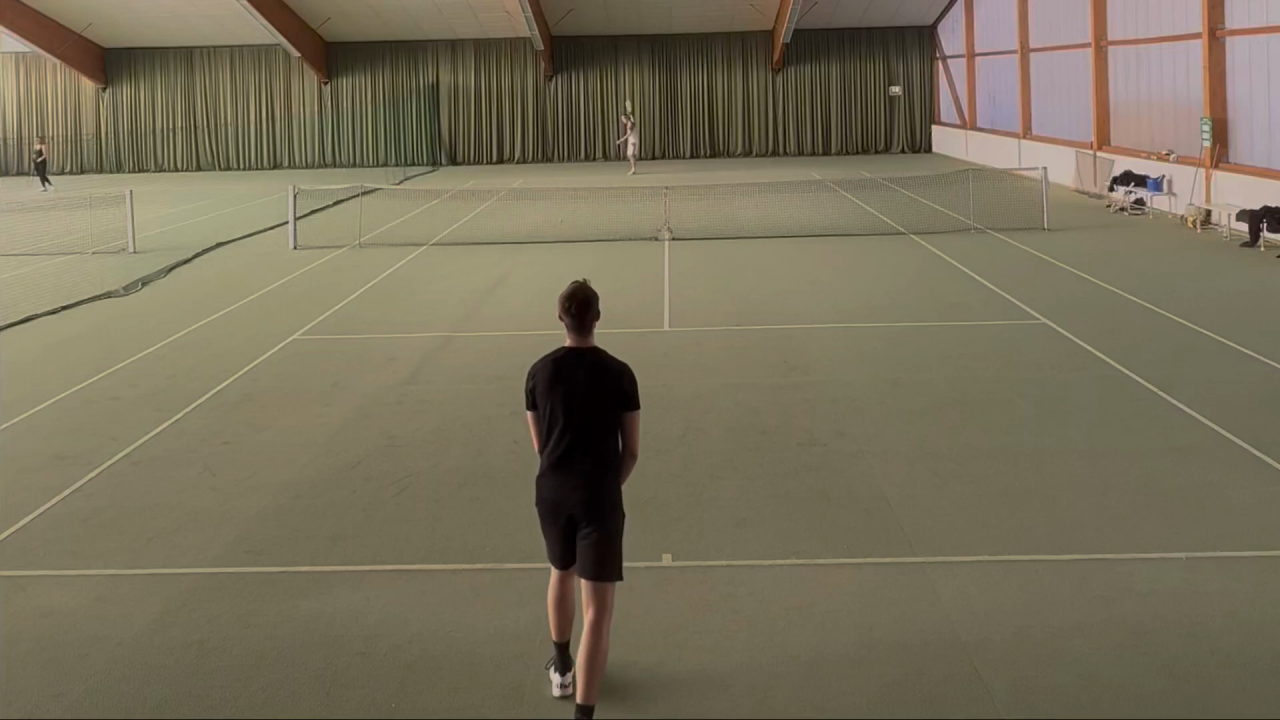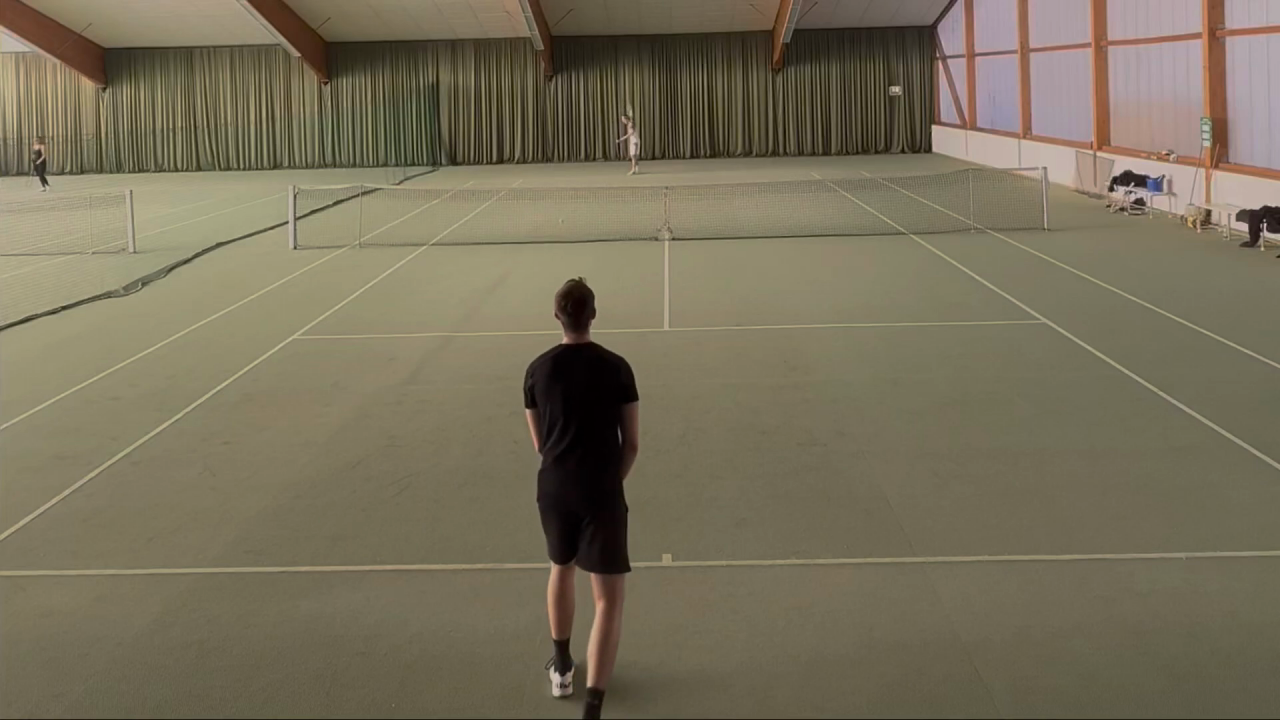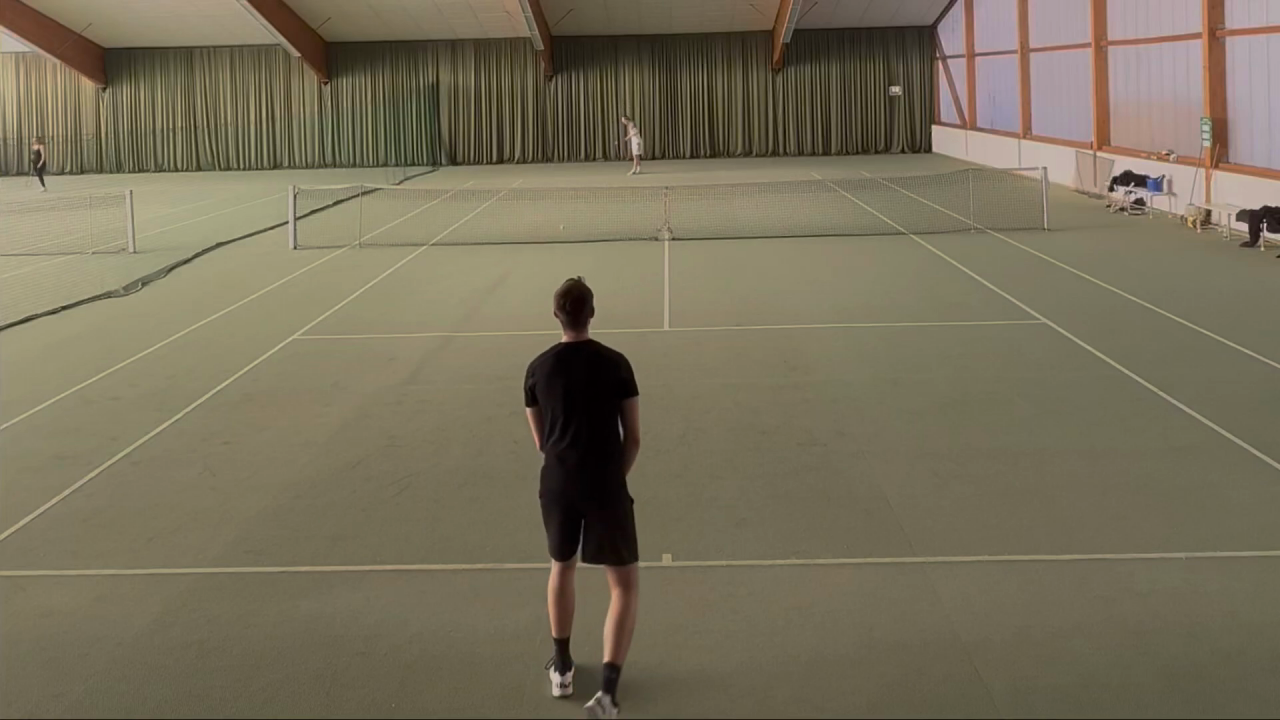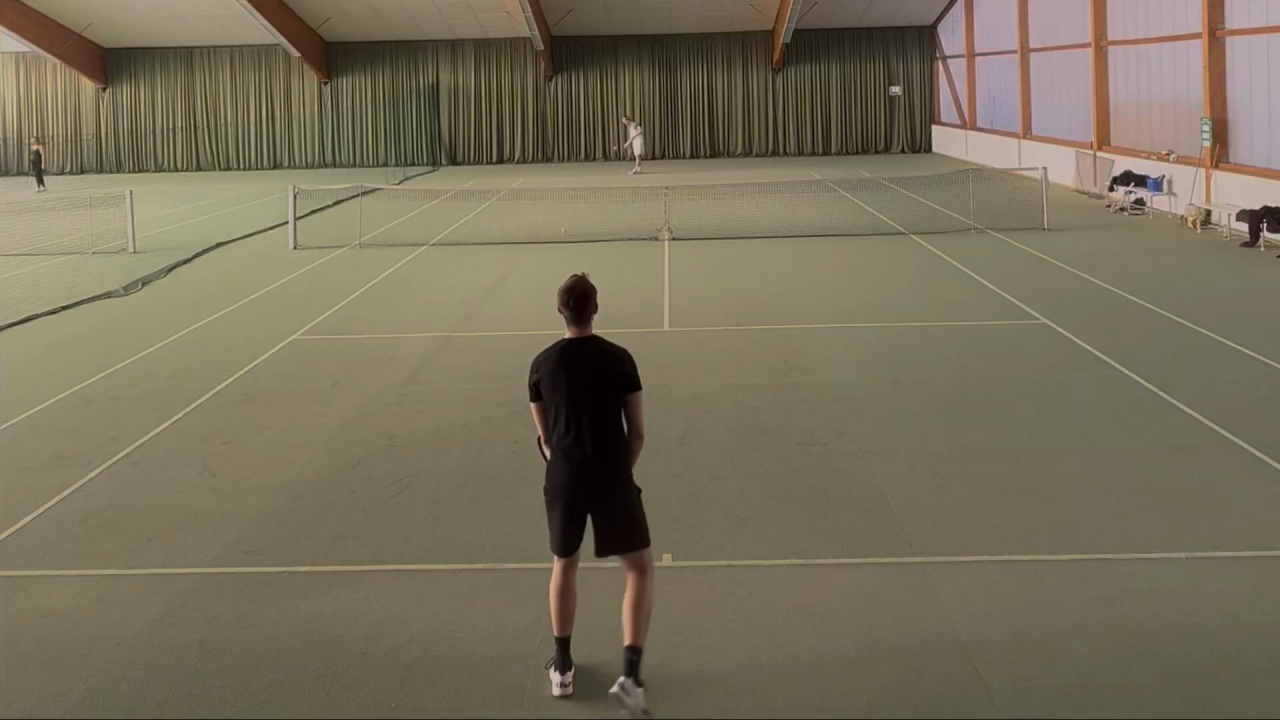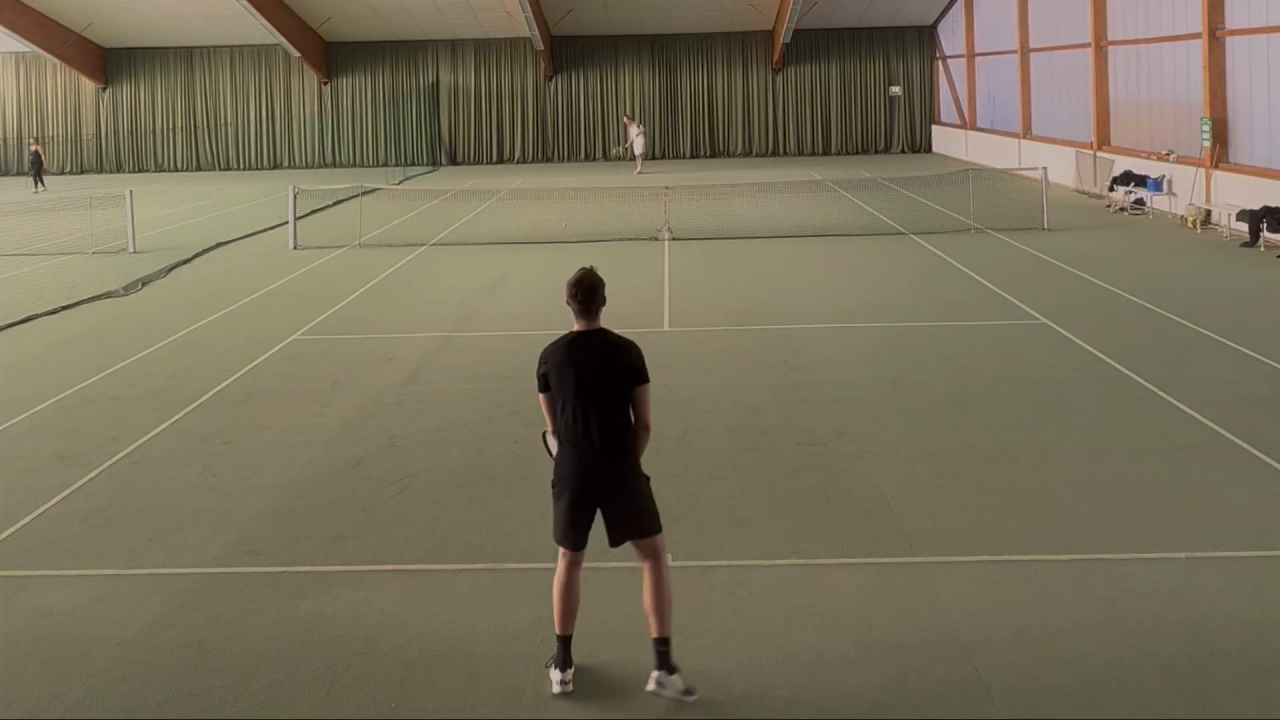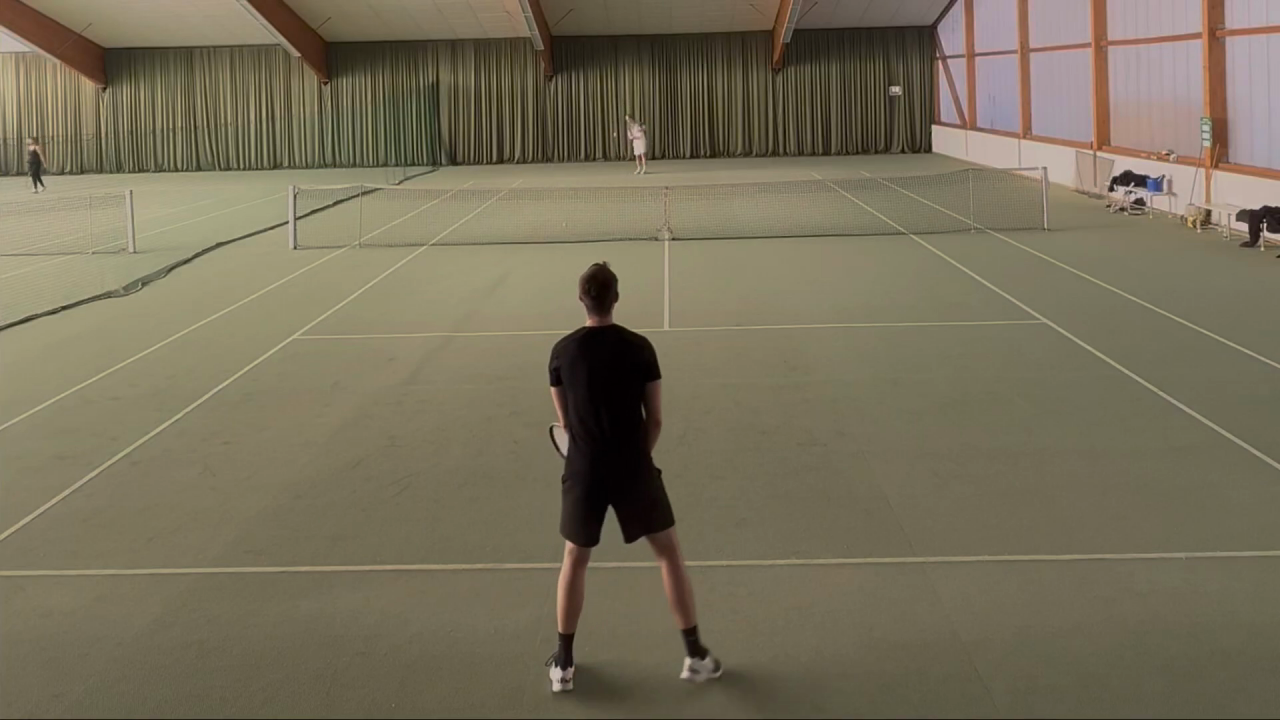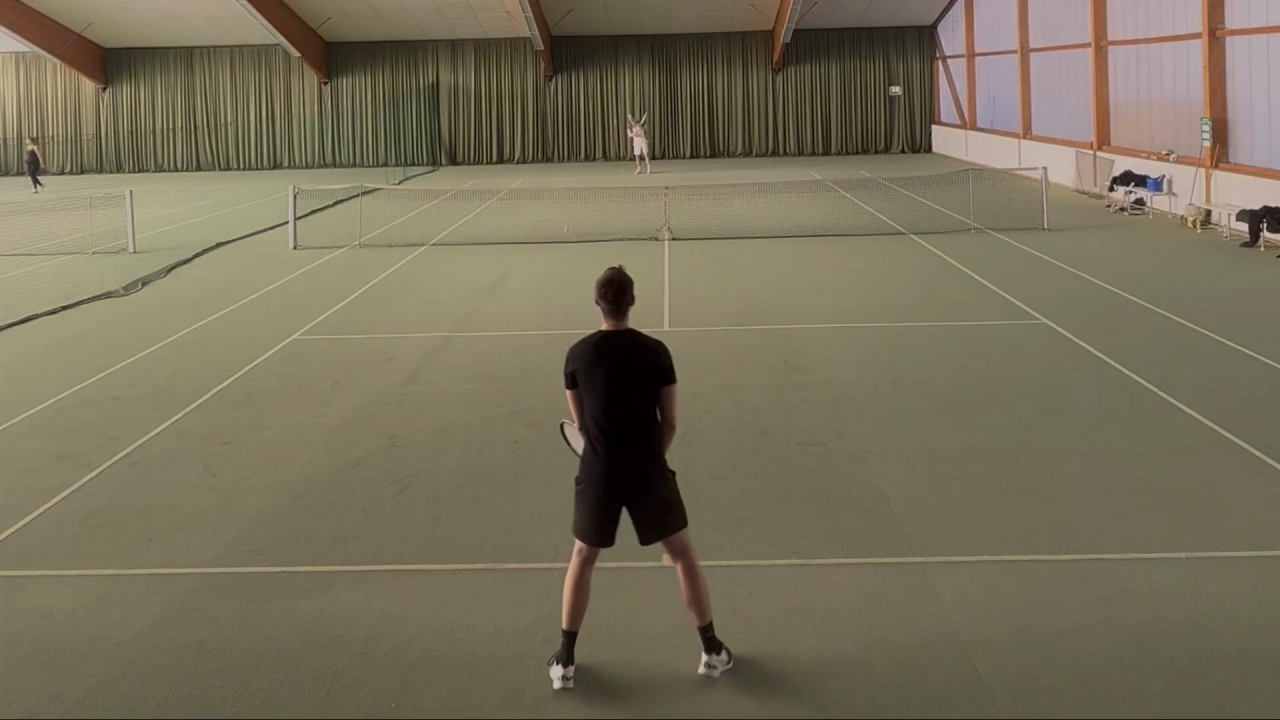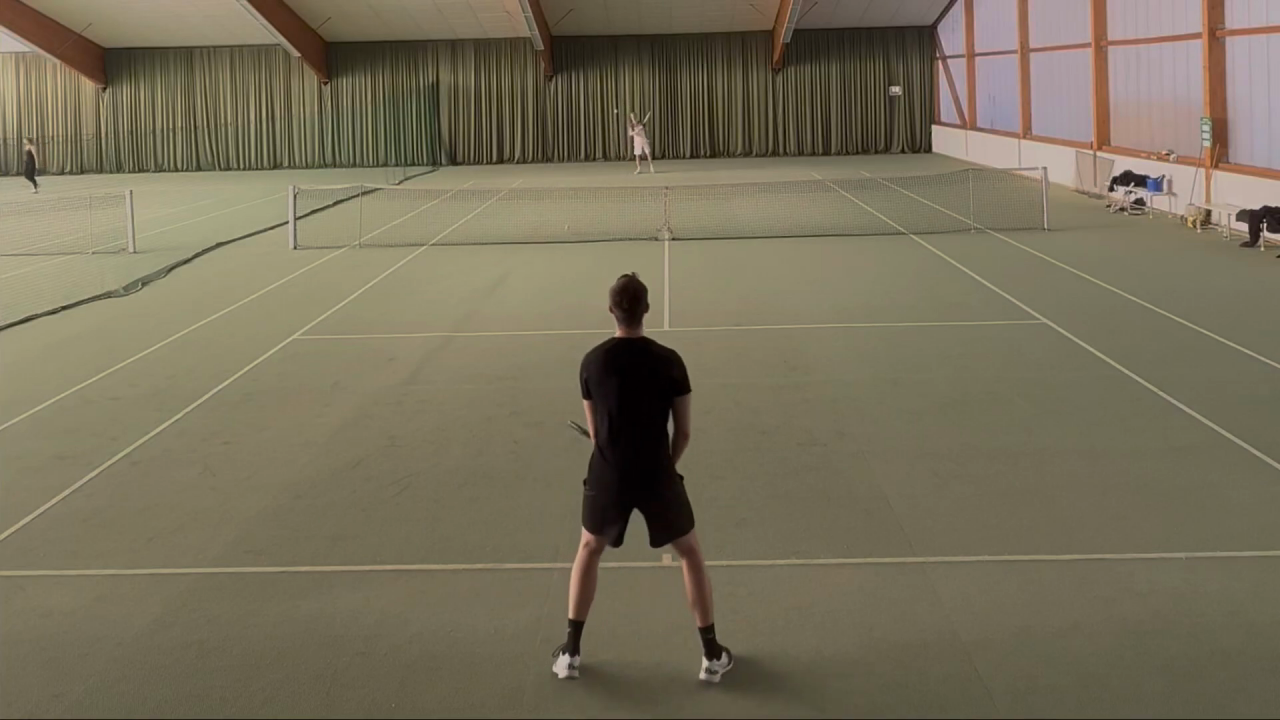
dt=0.1s
person 1, frame 1
left shoulder: (540, 371)
right shoulder: (618, 374)
left elbow: (540, 445)
right elbow: (631, 450)
left hip: (552, 493)
right hip: (598, 498)
left knee: (561, 572)
right knee: (598, 610)
left ankle: (562, 666)
person 1, frame 2
left shoulder: (538, 369)
right shoulder: (616, 368)
left elbow: (539, 442)
right elbow: (631, 443)
left hip: (554, 489)
right hip: (601, 491)
left knee: (561, 569)
right knee: (608, 601)
left ankle: (562, 666)
person 1, frame 3
left shoulder: (538, 368)
right shoulder: (615, 364)
left elbow: (540, 441)
right elbow: (633, 438)
left hip: (557, 486)
right hip: (605, 487)
left knee: (562, 567)
right knee: (625, 586)
left ankle: (562, 665)
person 1, frame 4
left shoulder: (542, 363)
right shoulder: (619, 358)
left elbow: (544, 436)
right elbow: (637, 432)
left hip: (562, 481)
right hip: (611, 480)
left knee: (564, 566)
right knee: (639, 571)
left ankle: (562, 665)
right ankle: (630, 675)
person 1, frame 5
left shoulder: (550, 356)
right shoulder: (627, 352)
left elbow: (553, 427)
right elbow: (644, 425)
left hip: (571, 475)
right hip: (621, 474)
left knee: (569, 563)
right knee: (654, 560)
left ankle: (562, 663)
right ankle: (664, 667)
person 1, frame 6
left shoulder: (562, 351)
right shoulder: (639, 348)
left elbow: (564, 421)
right elbow: (655, 420)
left hip: (582, 471)
right hip: (632, 469)
left knee: (574, 560)
right knee: (669, 554)
left ankle: (563, 662)
right ankle: (695, 655)
person 1, frame 7
left shoulder: (578, 355)
right shoulder: (655, 353)
left elbow: (579, 424)
right elbow: (670, 423)
left hip: (598, 475)
right hip: (647, 473)
left knee: (583, 559)
right knee: (684, 555)
left ankle: (563, 661)
right ankle: (711, 650)
person 1, frame 8
left shoulder: (592, 361)
right shoulder: (670, 361)
left elbow: (594, 429)
right elbow: (684, 432)
left hip: (607, 477)
right hip: (657, 478)
left knee: (589, 550)
right knee: (691, 555)
left ankle: (570, 652)
right ankle: (712, 654)
